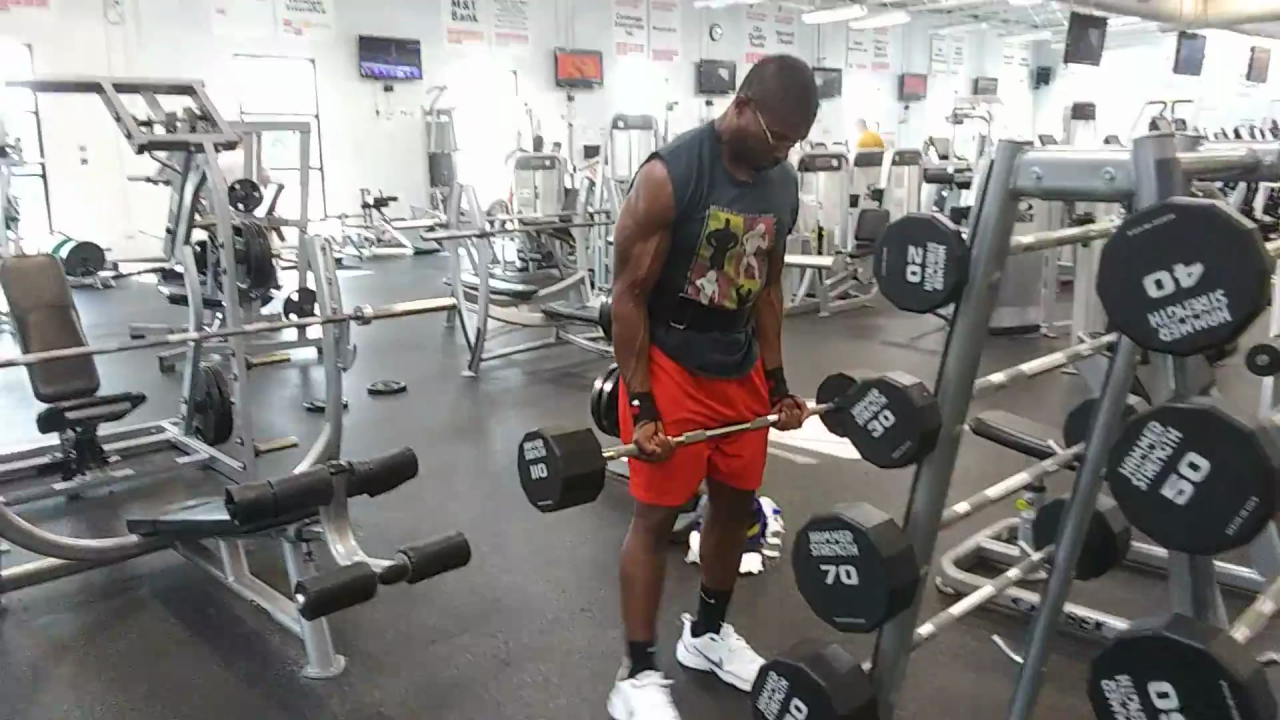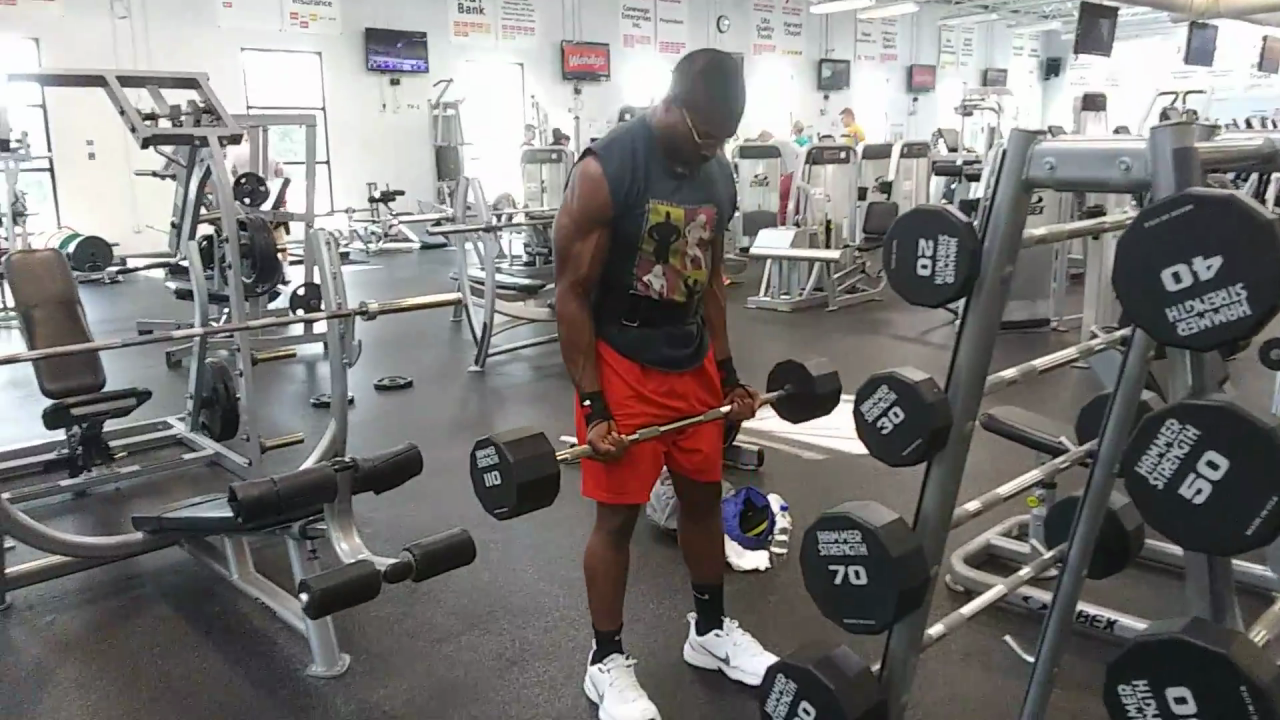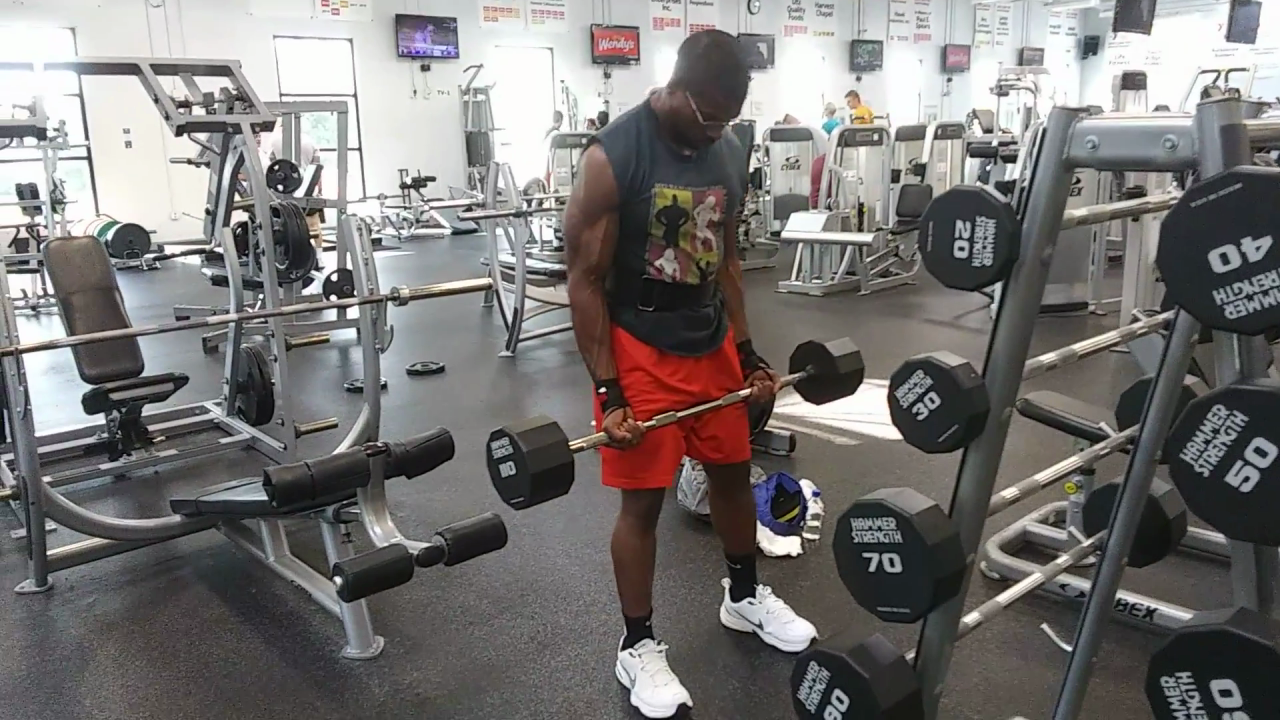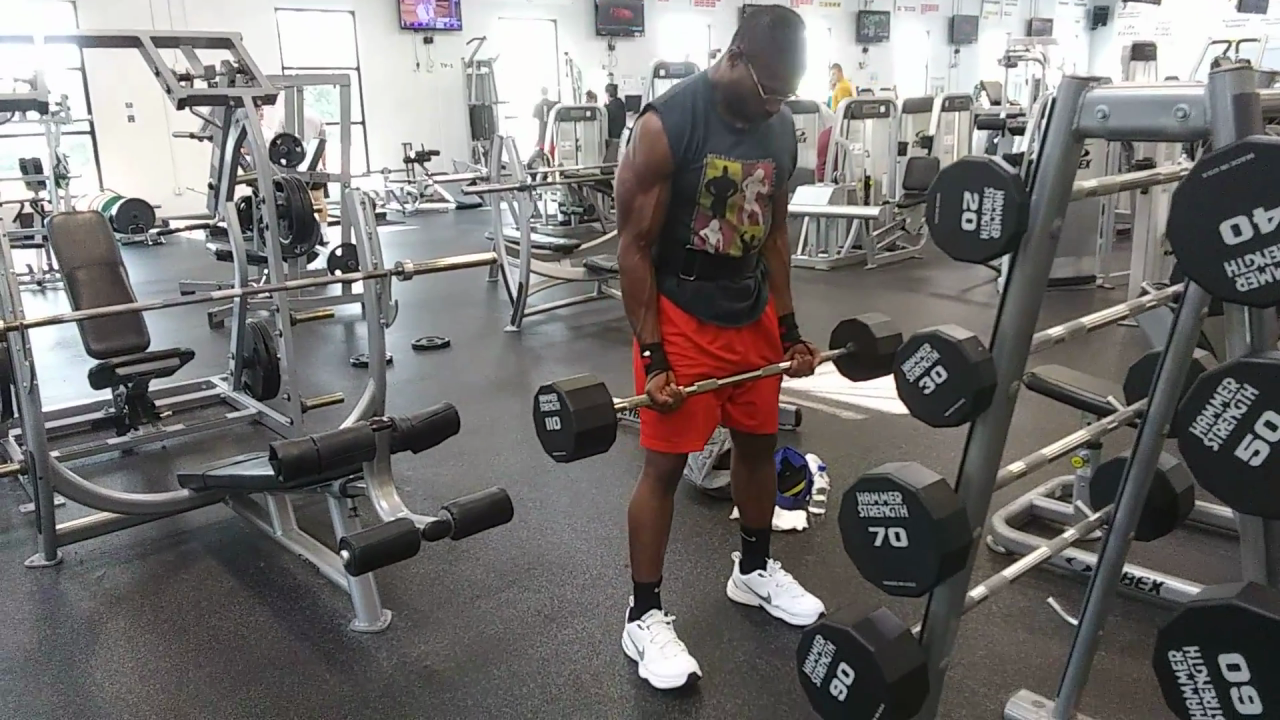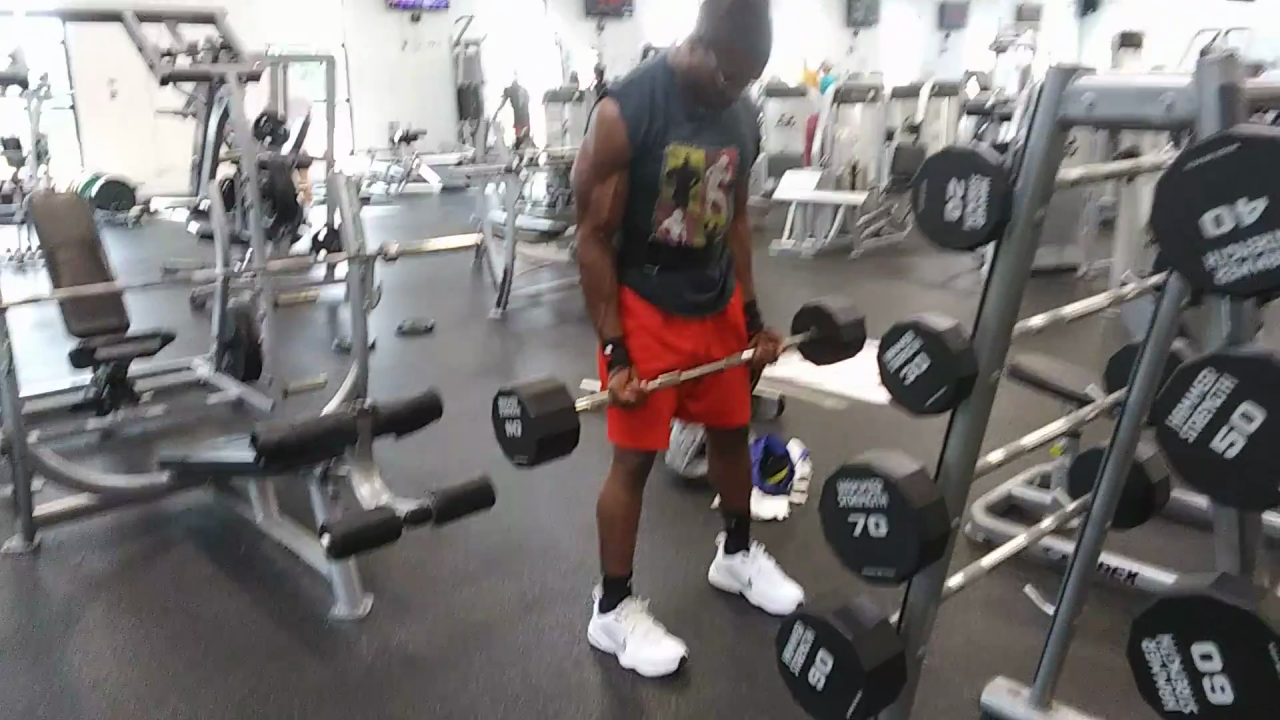
dt=0.5s
person 1, frame 1
left shoulder: (782, 183)
right shoulder: (669, 175)
right elbow: (629, 294)
left wrist: (776, 381)
right wrist: (640, 404)
left hip: (739, 372)
right hip: (670, 367)
left knee: (736, 503)
right knee: (655, 518)
left ankle: (707, 632)
person 1, frame 2
left shoulder: (719, 175)
right shoulder: (604, 170)
right elbow: (572, 294)
left wrist: (727, 372)
right wrist: (593, 405)
left hip: (692, 363)
right hip: (622, 366)
left knee: (704, 496)
right knee: (617, 514)
left ankle: (709, 630)
right ankle: (606, 662)
person 1, frame 3
left shoulder: (729, 154)
right shoulder: (612, 157)
right elbow: (585, 281)
left wrist: (747, 353)
right wrist: (608, 392)
left hip: (712, 343)
right hip: (641, 349)
left knee: (733, 473)
right knee: (642, 499)
left ankle: (744, 596)
right ankle: (637, 647)
person 1, frame 4
left shoulder: (780, 130)
right shoulder: (666, 124)
right elbow: (634, 246)
left wrist: (789, 327)
right wrist: (653, 356)
left hip: (752, 315)
right hip: (680, 317)
left knee: (759, 443)
right knee: (665, 464)
left ankle: (753, 568)
right ankle: (644, 616)
person 1, frame 5
left shoulder: (742, 113)
right shoulder: (625, 111)
right elbow: (594, 238)
left wrist: (752, 316)
right wrist: (613, 352)
left hip: (717, 303)
right hip: (644, 307)
left knee: (733, 431)
right knee: (635, 456)
left ankle: (737, 554)
right ankle: (613, 609)
